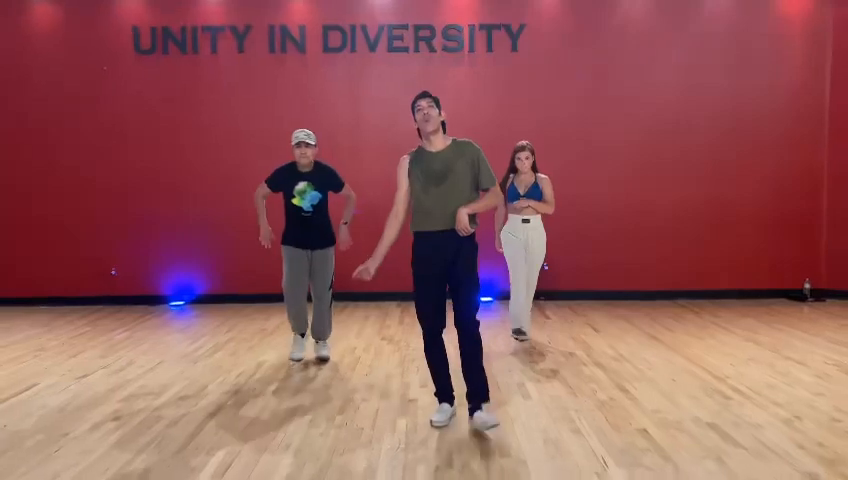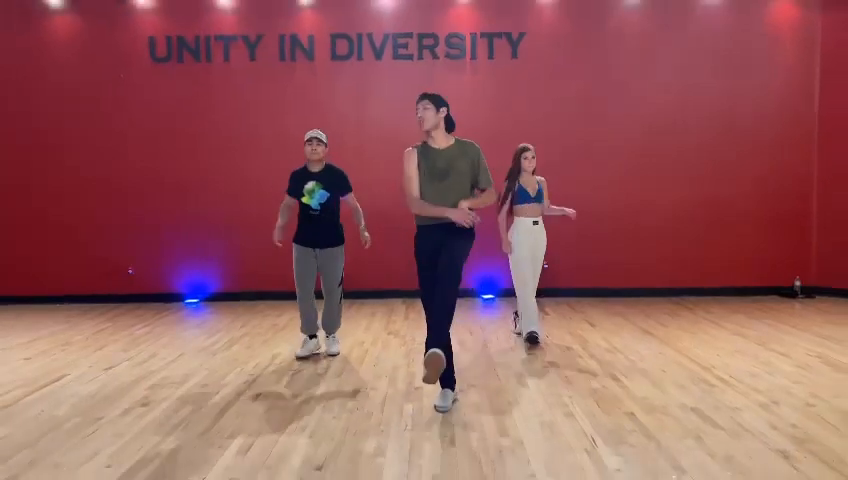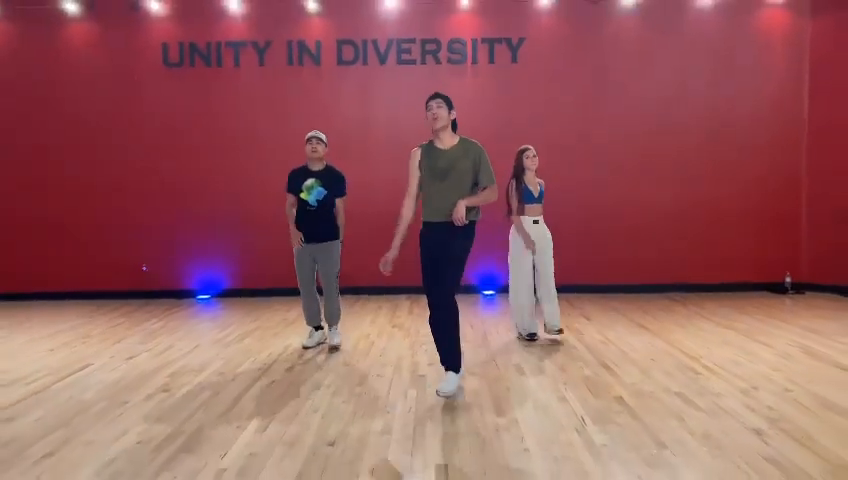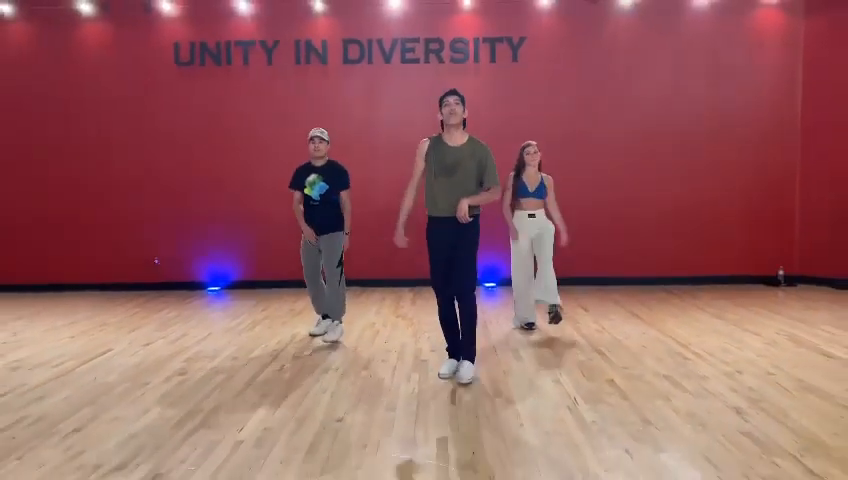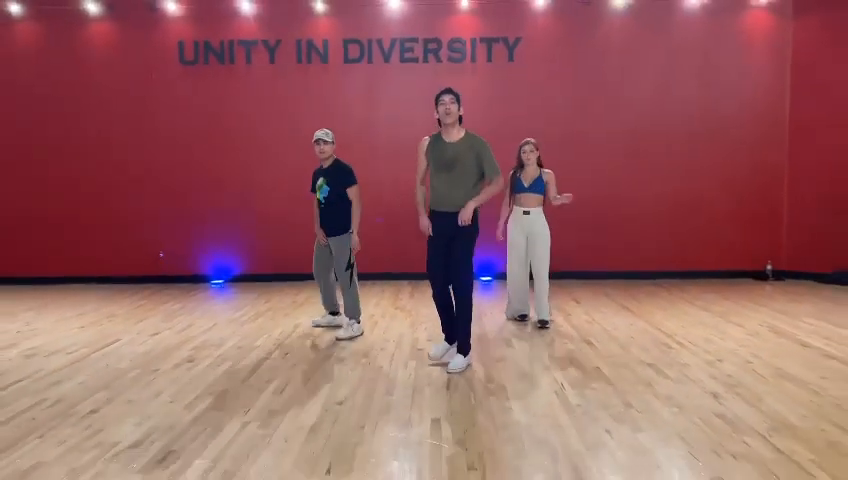
dt=0.4s
person 1, frame 1
left shoulder: (468, 151)
right shoulder: (409, 162)
left elbow: (495, 195)
right elbow: (398, 214)
left wrist: (466, 209)
right wrist: (374, 260)
left hip: (461, 243)
right hip: (425, 246)
left knee: (467, 320)
right knee: (431, 326)
person 1, frame 2
left shoulder: (470, 151)
right shoulder: (413, 155)
left elbow: (490, 195)
right elbow: (414, 203)
left wrist: (466, 203)
right wrist: (449, 211)
left hip: (459, 233)
right hip: (426, 234)
left knee: (445, 280)
right knee: (431, 305)
left ankle: (436, 350)
right ankle: (448, 384)
person 1, frame 3
left shoulder: (472, 150)
right shoulder: (419, 154)
left elbow: (492, 192)
right elbow: (409, 201)
left wrist: (465, 202)
right wrist: (394, 247)
left hip: (458, 231)
right hip: (429, 232)
left knee: (445, 294)
right knee: (435, 302)
left ankle: (454, 368)
right ankle: (449, 365)
person 1, frame 4
left shoulder: (480, 150)
right shoulder: (427, 147)
left elbow: (495, 192)
right elbow: (412, 187)
left wrist: (468, 200)
right wrist: (400, 225)
left hip: (465, 227)
right hip: (436, 226)
left knee: (464, 290)
right knee: (442, 292)
left ankle: (468, 357)
right ankle: (454, 354)
person 1, frame 5
left shoulder: (477, 144)
right shoulder: (427, 144)
left elbow: (496, 182)
right elbow: (420, 183)
left wrist: (472, 203)
right wrist: (422, 214)
left hip: (464, 221)
right hip: (436, 220)
left knee: (461, 283)
right knee: (436, 280)
left ankle: (463, 349)
right ankle: (449, 338)
person 2, frame 1
left shoulder: (327, 173)
right shoulder: (283, 173)
left elbow: (350, 197)
right elbow: (260, 194)
left wrist: (344, 226)
right wrist: (263, 224)
left hip: (324, 243)
right hip: (293, 243)
left knee: (323, 293)
right knee: (293, 292)
left ankle: (321, 340)
right ankle: (299, 335)
person 2, frame 2
left shoulder: (337, 175)
right shoulder: (297, 176)
left elbow: (353, 204)
right elbow: (287, 204)
left wrist: (362, 227)
right wrist: (279, 225)
left hip: (332, 242)
right hip: (303, 243)
left knee: (333, 291)
right knee: (304, 291)
left ankle: (331, 335)
right ankle: (310, 337)
person 2, frame 3
left shoulder: (336, 176)
right shoulder: (295, 175)
left elbow: (339, 210)
right elbow: (290, 205)
left wrist: (340, 239)
right wrist: (292, 229)
left hip: (329, 239)
right hip: (303, 239)
left knee: (330, 285)
right knee: (306, 286)
left ankle: (333, 328)
right ankle: (316, 329)
person 2, frame 4
left shoulder: (338, 170)
right shoulder: (301, 172)
left elbow: (346, 203)
right elbow: (297, 202)
left wrist: (346, 232)
right wrist: (303, 226)
left hip: (333, 231)
right hip: (310, 232)
left knee: (333, 275)
right knee: (311, 276)
left ankle: (336, 322)
right ankle: (324, 317)
person 2, frame 5
left shoulder: (343, 170)
right shoulder: (317, 173)
left elbow: (356, 201)
left wrist: (354, 232)
right wrist: (317, 228)
left hip: (342, 233)
right hip: (324, 233)
left knee: (345, 276)
right knee: (320, 272)
left ankle: (354, 322)
right ankle: (333, 314)
person 3, frame 1
left shoulder: (543, 180)
right shoulder: (508, 180)
left elbow: (550, 208)
right elbow: (501, 209)
left wrist: (530, 202)
right wrist: (497, 234)
left hip: (535, 231)
right hip: (512, 230)
left knee: (530, 279)
right knee: (518, 274)
left ankle: (521, 324)
right ankle: (517, 321)
person 3, frame 2
left shoulder: (541, 182)
right shoulder: (511, 183)
left elbow: (546, 208)
right elbow: (502, 213)
left wrist: (564, 210)
right wrist: (505, 239)
left hip: (539, 232)
right hip: (520, 233)
left knee: (531, 281)
right knee: (524, 281)
left ankle: (521, 315)
right ankle: (530, 328)
person 3, frame 3
left shoulder: (540, 183)
right shoulder: (515, 183)
right elbow: (514, 213)
right wrist: (525, 235)
left hip: (542, 231)
right hip: (522, 232)
left knee: (546, 276)
right knee: (523, 280)
left ankle: (552, 322)
right ankle: (526, 327)
person 3, frame 4
left shoulder: (547, 179)
right shoulder: (514, 178)
left elbow: (553, 206)
right elbow: (506, 205)
left wrist: (563, 229)
right wrist: (512, 226)
left hip: (542, 224)
right hip: (519, 225)
left knee: (546, 261)
right knee: (522, 271)
left ankle: (552, 304)
right ankle: (525, 317)
person 3, frame 5
left shoulder: (547, 174)
right shoulder: (514, 175)
left elbow: (553, 199)
right elbow: (507, 201)
left wrist: (563, 198)
right wrist: (501, 224)
left hip: (538, 221)
right hip: (516, 221)
left knee: (540, 267)
right knee: (517, 267)
left ankle: (543, 313)
right ankle: (519, 308)
